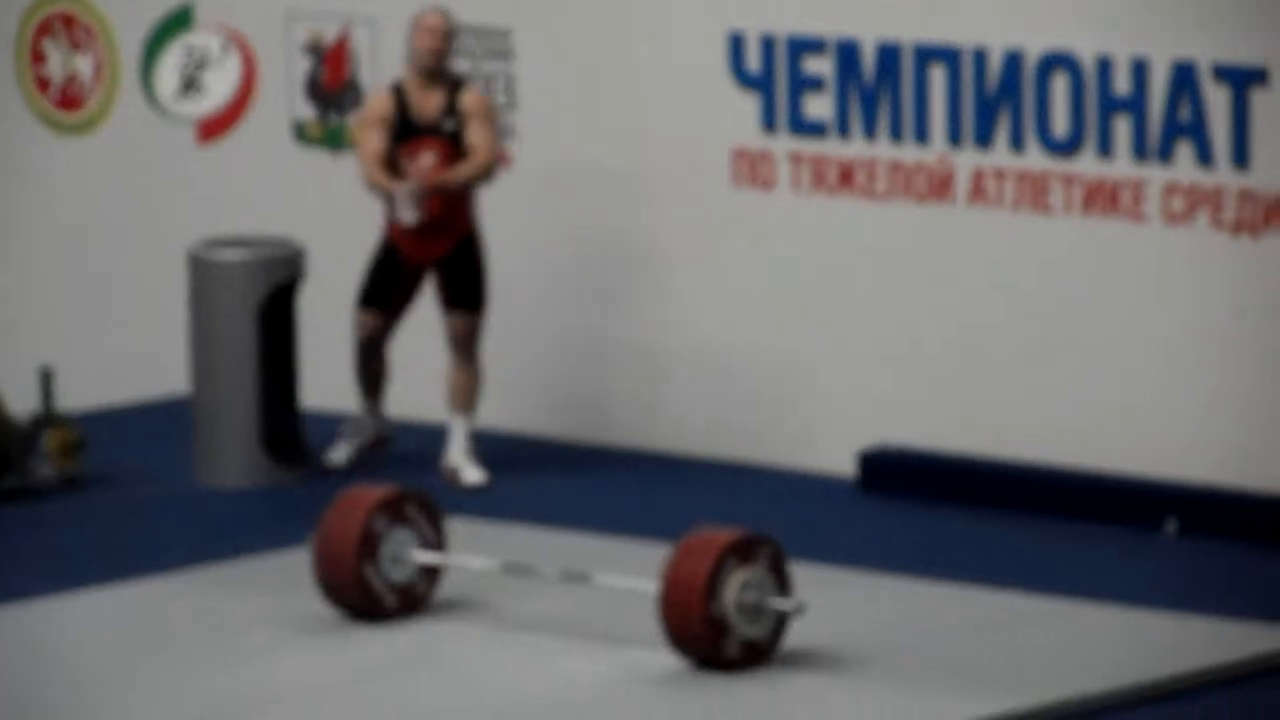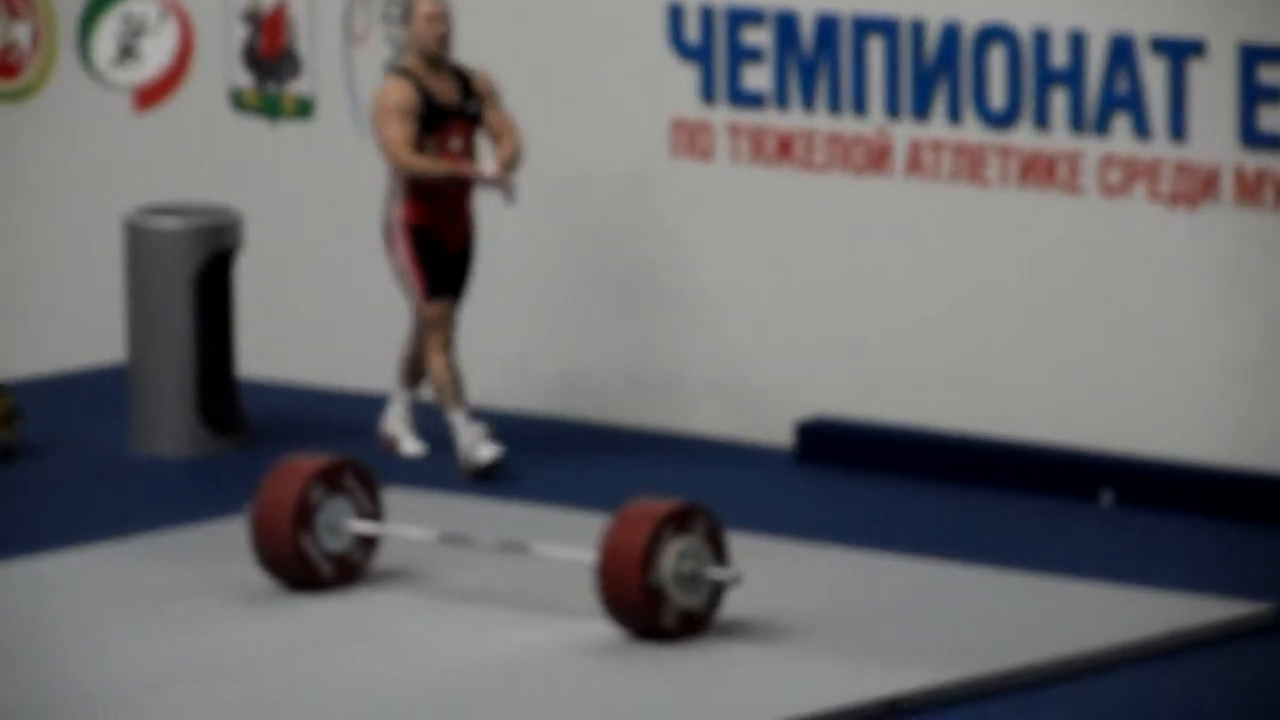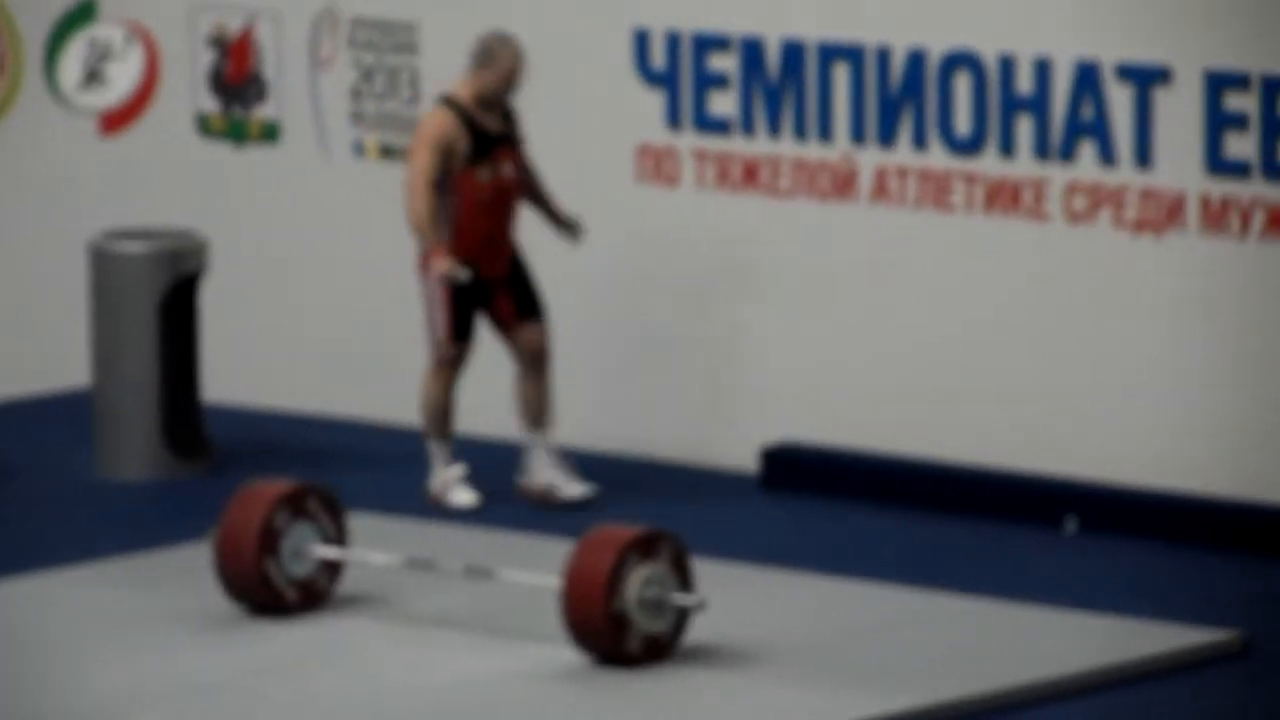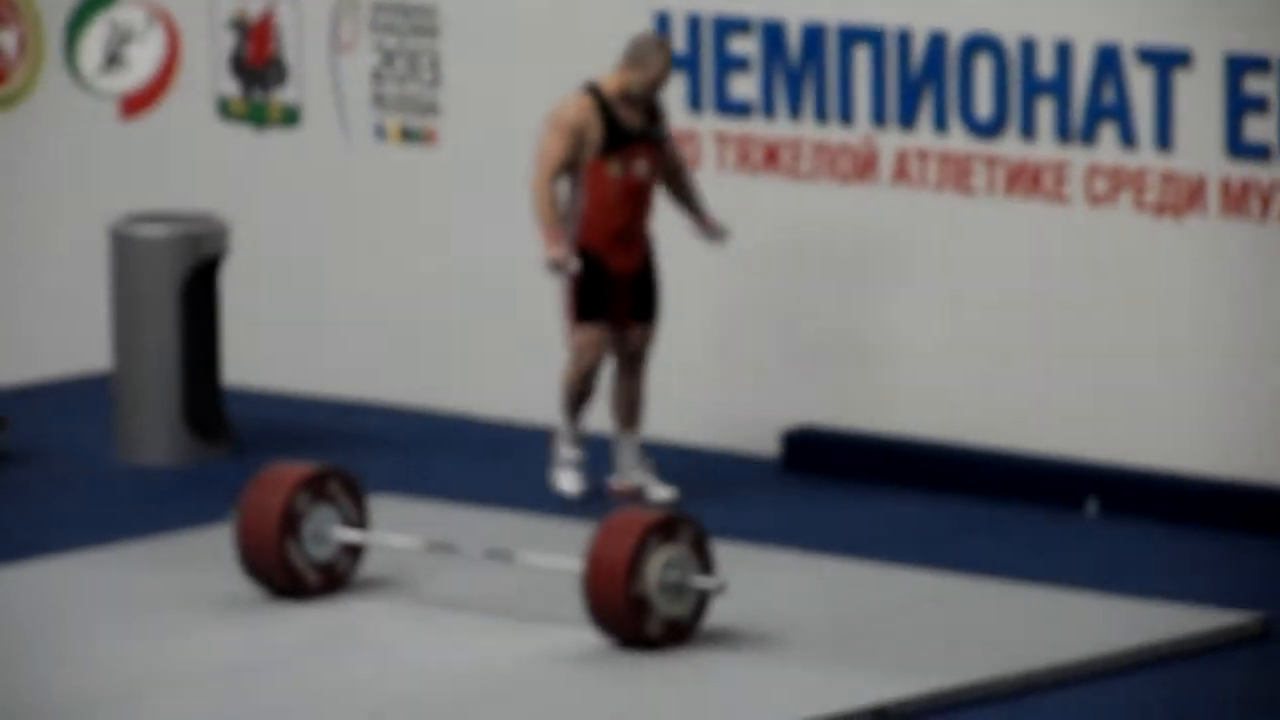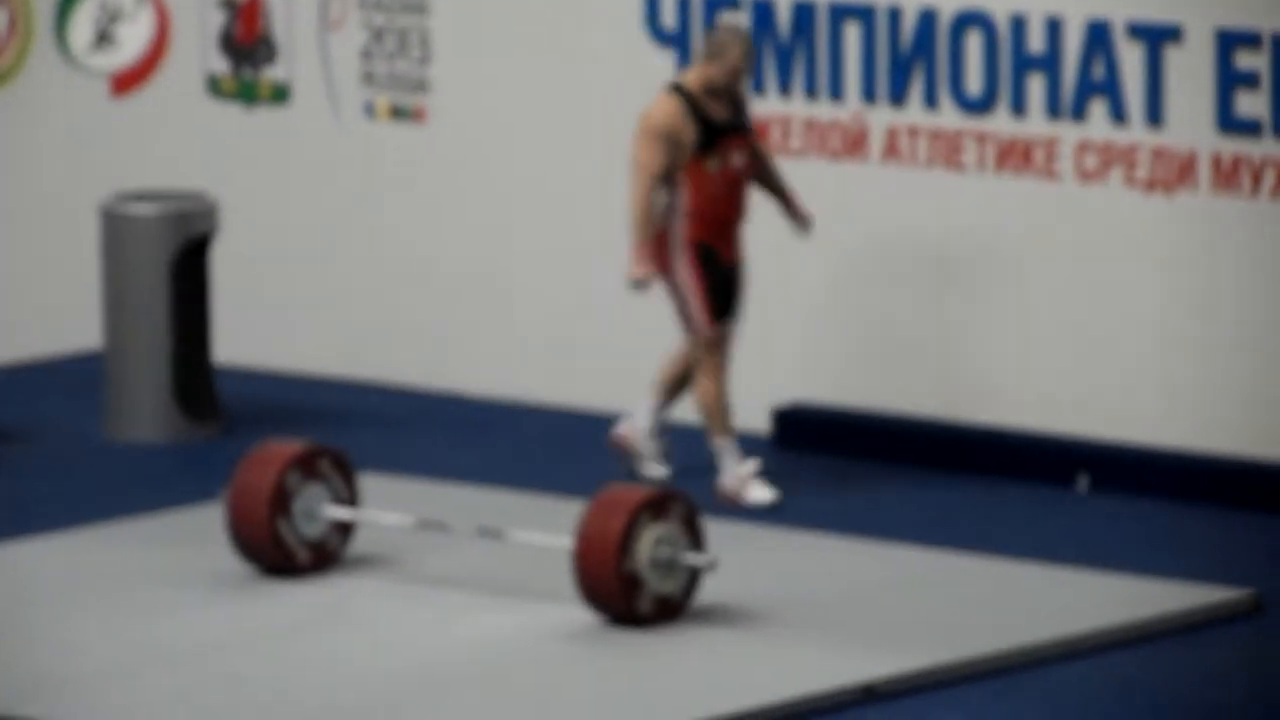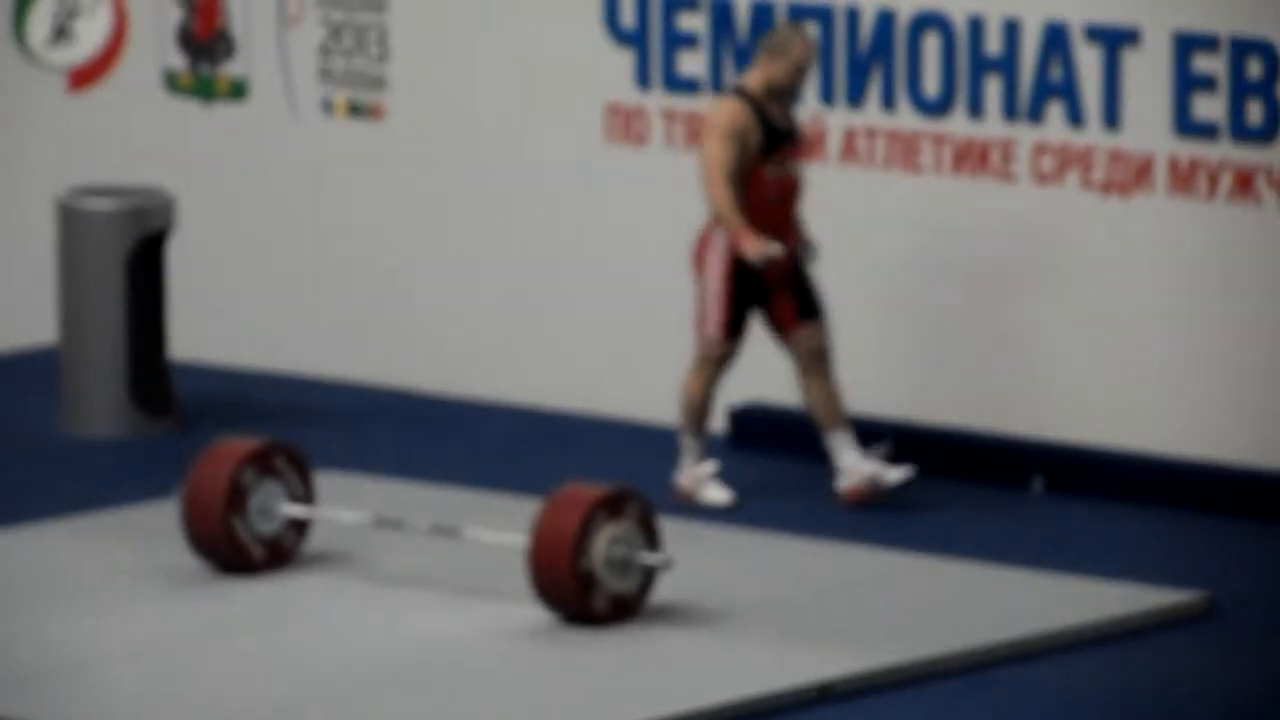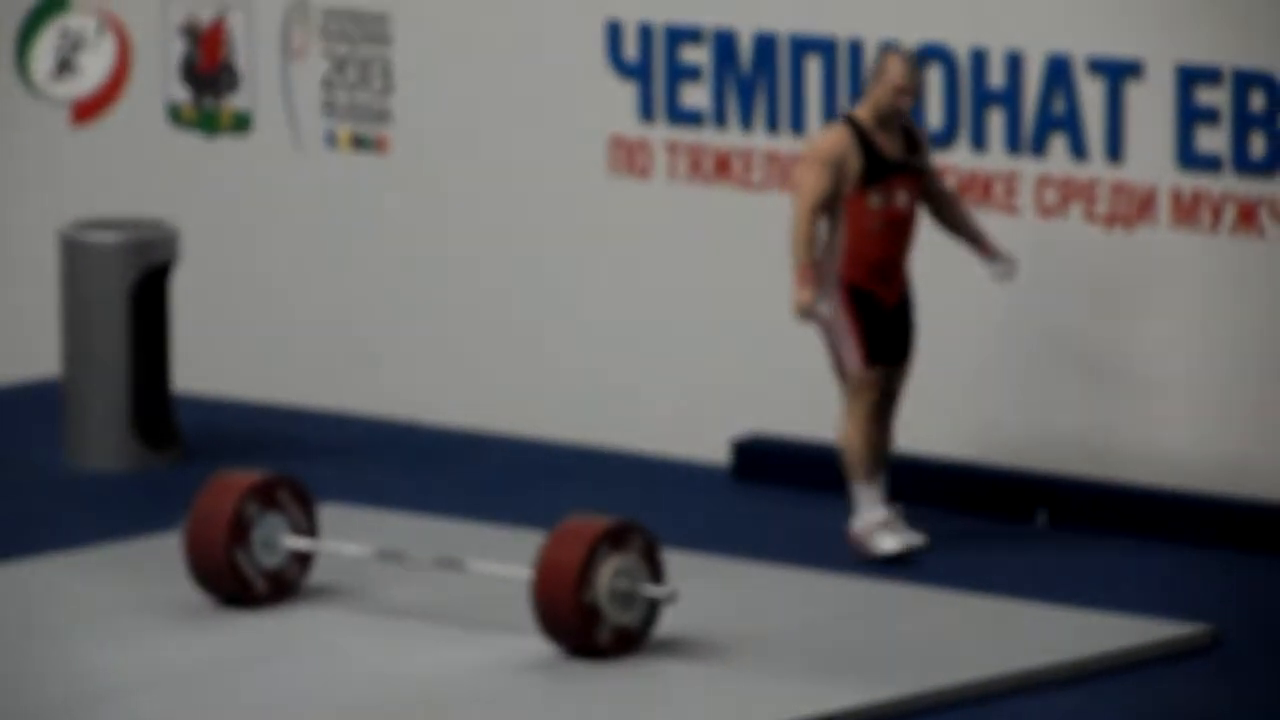
dt=0.5s
person 1, frame 1
left shoulder: (470, 100)
right shoulder: (381, 105)
left elbow: (486, 162)
right elbow: (372, 170)
left wrist: (431, 183)
right wrist: (400, 191)
left hip: (458, 237)
right hip: (402, 237)
left knee: (464, 341)
right knee: (367, 334)
left ankle: (459, 449)
right ankle: (370, 422)
person 1, frame 2
left shoulder: (475, 83)
right shoulder: (397, 92)
left elbow: (506, 136)
right elbow: (405, 161)
left wrist: (500, 170)
right wrist: (471, 170)
left hip: (457, 221)
right hip: (412, 223)
left knee: (430, 325)
right knee: (438, 325)
left ankle: (397, 418)
right ankle: (466, 436)
person 1, frame 3
left shoulder: (504, 113)
right shoulder: (441, 123)
right elbow: (419, 192)
left wrist: (555, 216)
right wrist: (435, 253)
left hip: (501, 255)
right hip: (455, 261)
left knee: (535, 350)
right knee: (448, 362)
left ankle: (541, 468)
right ankle: (443, 472)
person 1, frame 4
left shoulder: (650, 111)
right shoulder: (578, 111)
left elbow: (669, 167)
right elbow: (544, 176)
left wrist: (700, 215)
right wrist: (554, 239)
left hip: (635, 249)
right hip: (586, 250)
left knee: (635, 354)
right knee: (589, 354)
left ankle: (631, 468)
right ankle: (567, 446)
person 1, frame 5
left shoulder: (733, 100)
right shoulder: (666, 112)
left elbow: (753, 155)
right elbow: (645, 186)
left wrist: (789, 203)
right wrist: (643, 255)
left hip: (725, 242)
right hip: (687, 246)
left knee: (704, 347)
right knee: (711, 353)
left ankle: (637, 428)
right ankle: (732, 470)
person 1, frame 6
left shoulder: (783, 106)
right shoulder: (730, 113)
right elbow: (716, 184)
left wrist: (793, 229)
right wrist: (747, 238)
left hip: (778, 254)
right hip: (731, 252)
left knee: (815, 356)
right knee: (713, 358)
left ankle: (855, 471)
right ankle: (691, 469)
person 1, frame 7
left shoulder: (912, 140)
right shoulder: (836, 142)
left elbow: (940, 199)
right elbow: (806, 213)
left wrist: (986, 247)
right wrist: (803, 282)
left hip: (892, 284)
right hip: (845, 285)
left knee: (885, 398)
right knee: (864, 394)
left ankle: (875, 513)
right ankle: (868, 516)
